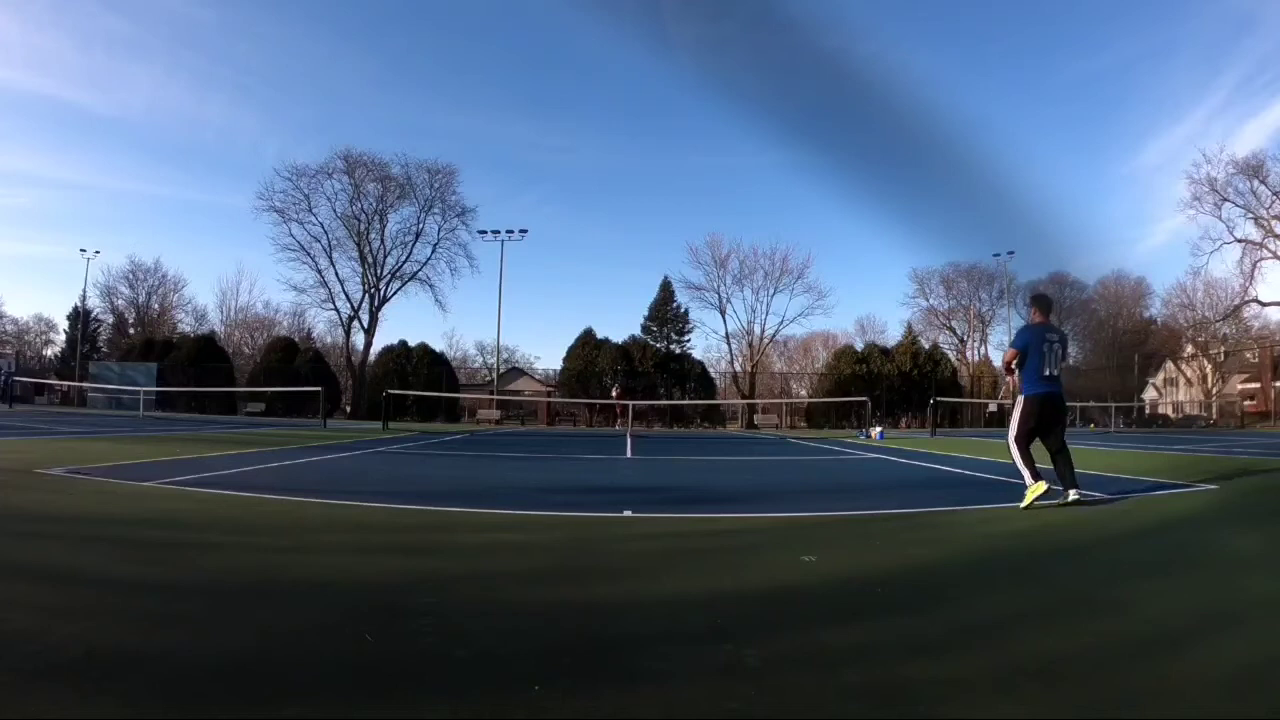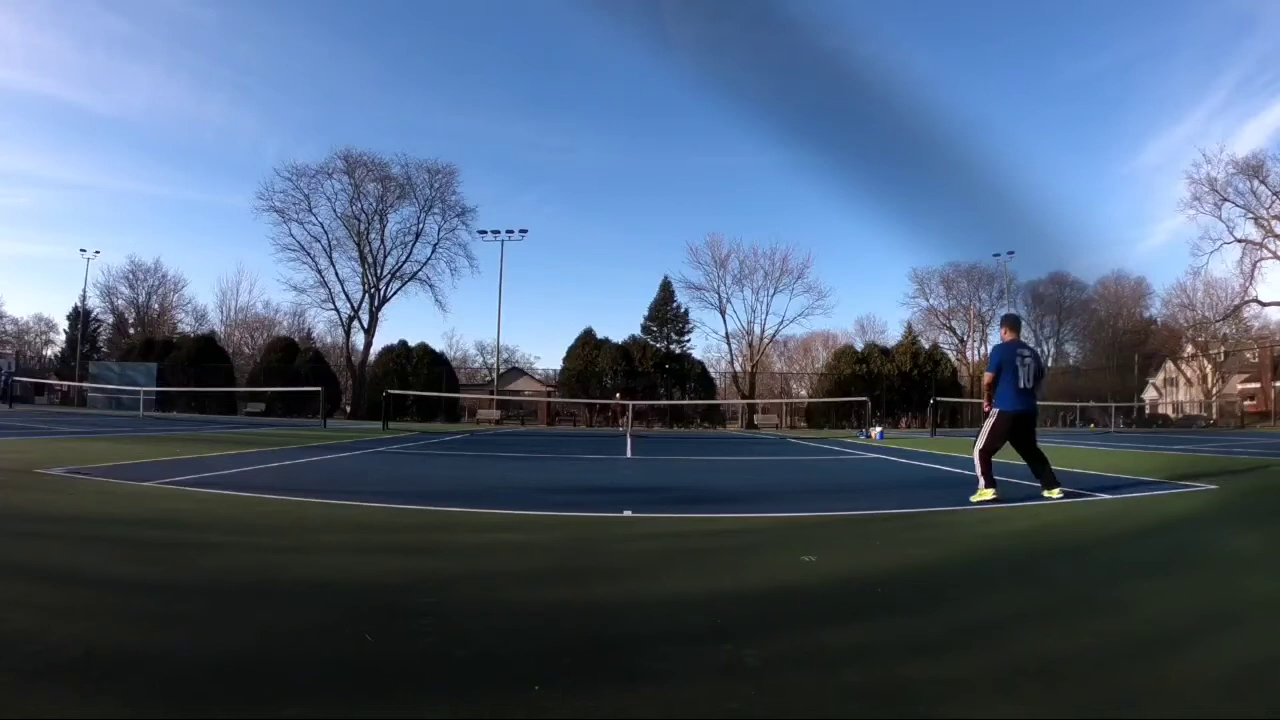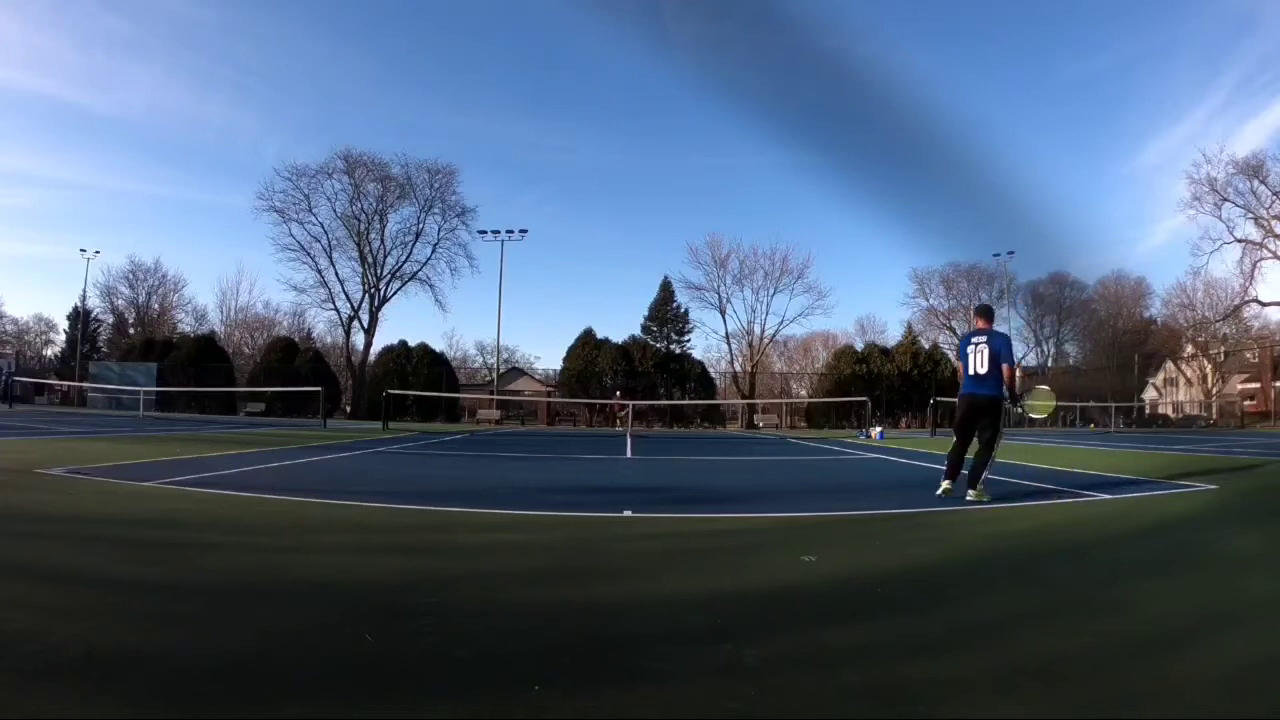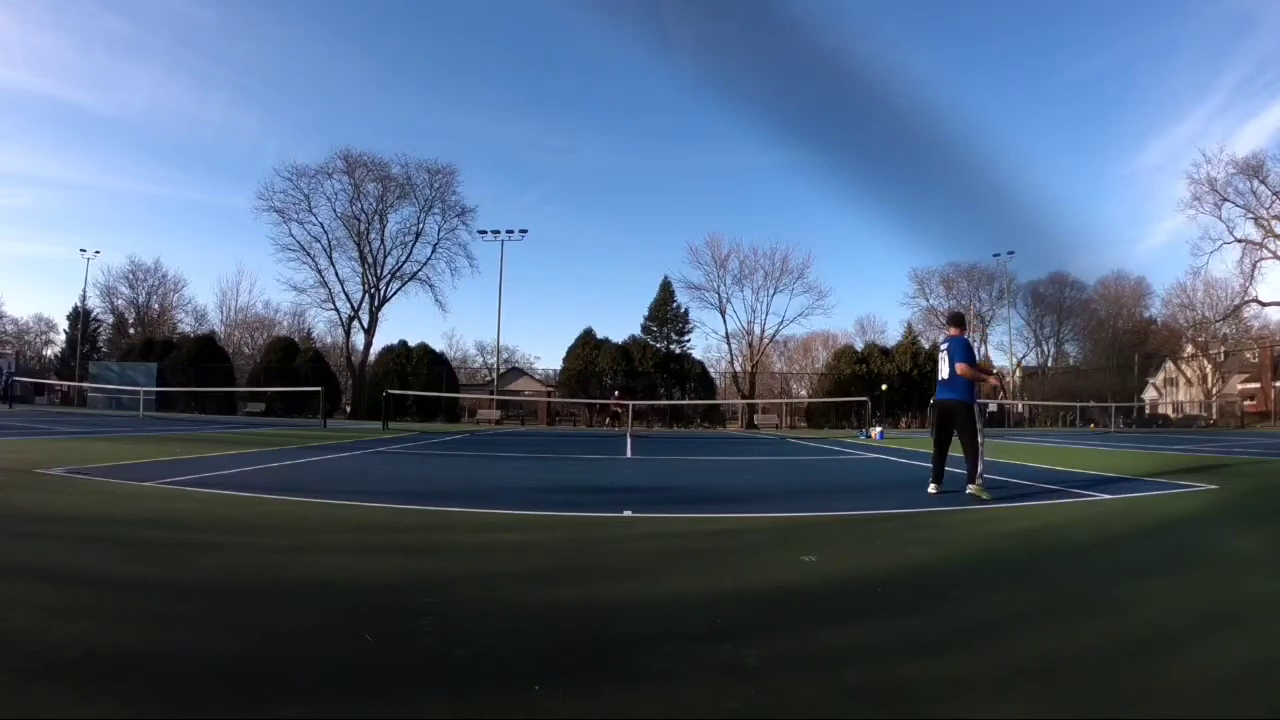
dt=0.4s
person 1, frame 1
left shoulder: (1028, 331)
right shoulder: (1061, 335)
left elbow: (1009, 357)
left wrist: (1008, 369)
left hip: (1032, 396)
right hip: (1055, 396)
left knee: (1017, 441)
right knee: (1057, 445)
left ankle: (1035, 483)
right ankle: (1071, 489)
person 1, frame 2
left shoulder: (1000, 350)
right shoulder: (1033, 354)
left elbow: (988, 381)
right elbow: (1037, 382)
left wrist: (988, 399)
left hip: (1005, 410)
right hip: (1028, 411)
left knee: (982, 450)
right knee: (1031, 451)
left ankle: (987, 488)
right ankle: (1053, 487)
person 1, frame 3
left shoulder: (966, 340)
right shoulder: (1002, 339)
right elbow: (1007, 372)
right wrist: (1012, 394)
left hip: (967, 398)
right hip: (992, 399)
left knee: (960, 443)
right knee: (986, 445)
left ankle: (948, 480)
right ankle: (974, 488)
person 1, frame 4
left shoulder: (944, 344)
right shoulder: (961, 342)
right elbow: (962, 370)
left wrist: (986, 376)
right wrist: (987, 379)
left hip: (940, 401)
right hip: (961, 402)
left knee: (940, 444)
right knee: (973, 445)
left ankle: (934, 483)
right ankle: (974, 484)
